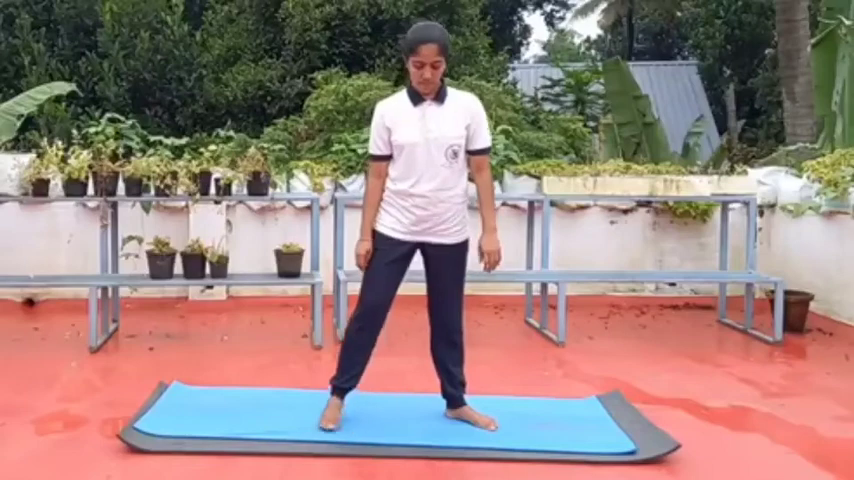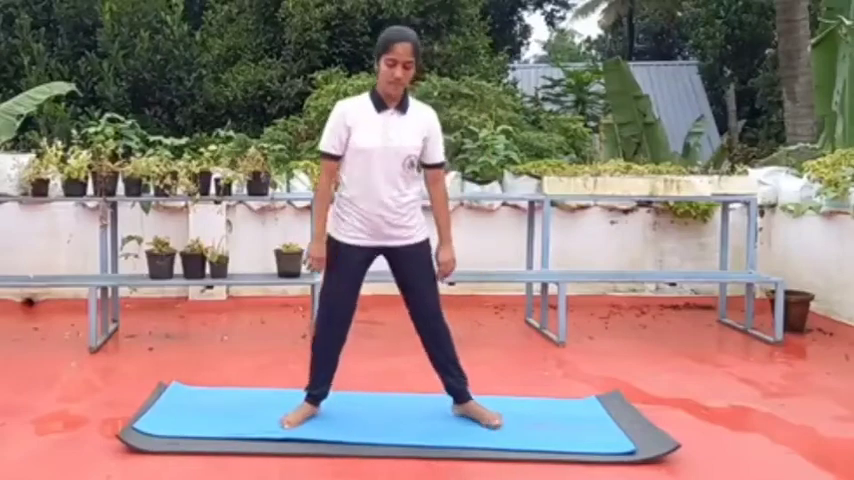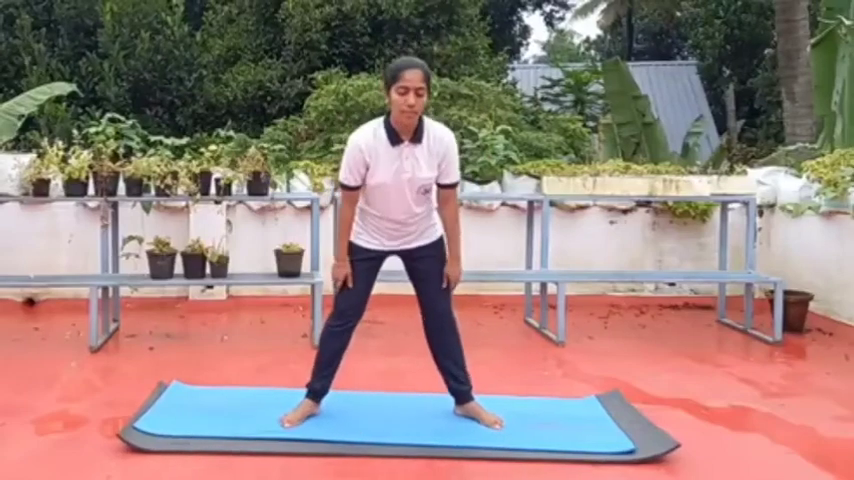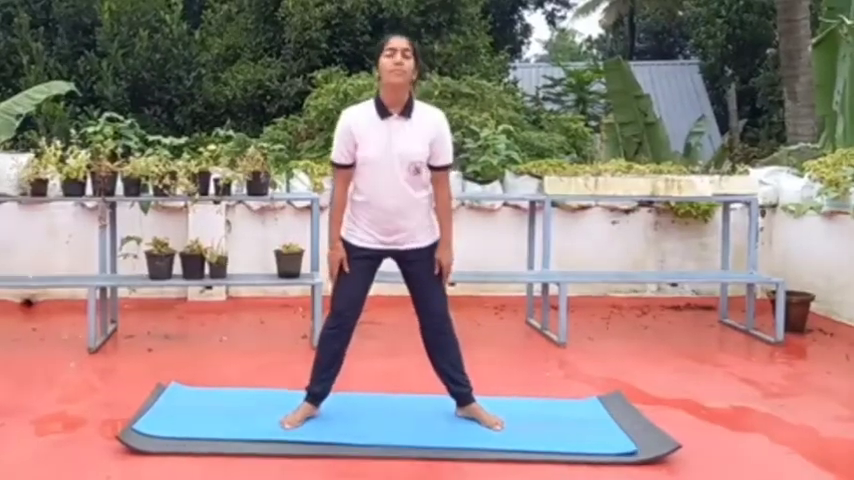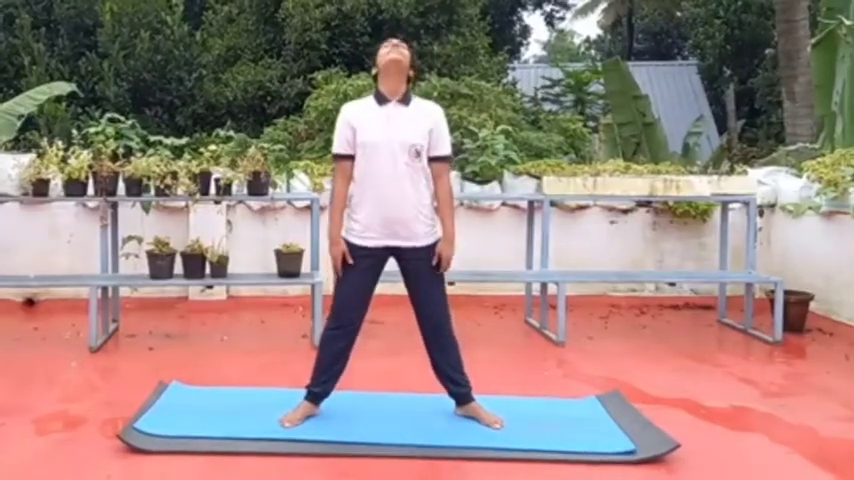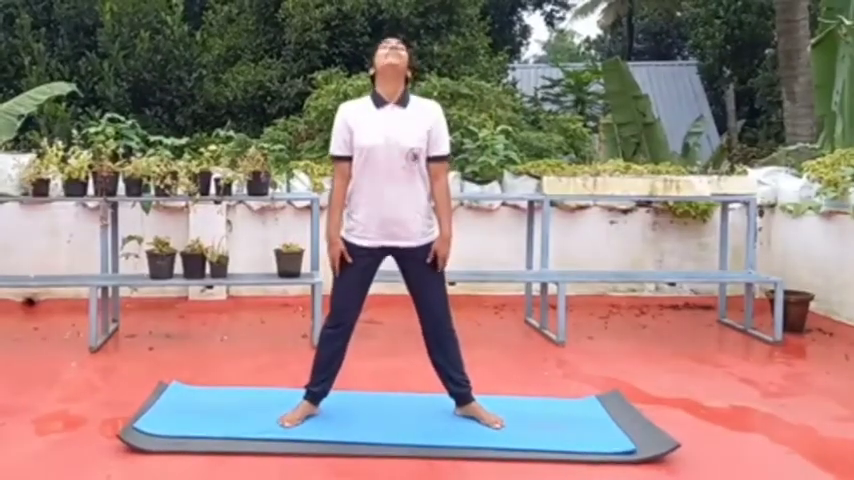
dt=0.5s
person 1, frame 1
left shoulder: (468, 106)
right shoulder: (388, 110)
left elbow: (481, 171)
right elbow: (376, 176)
left wrist: (490, 231)
right wrist: (365, 235)
left hip: (449, 233)
right hip: (395, 229)
left knee: (447, 318)
right knee: (369, 310)
left ankle: (456, 401)
right ankle: (339, 394)
person 1, frame 2
left shoulder: (425, 118)
right shoulder: (347, 111)
left elbow: (435, 184)
right elbow: (327, 176)
left wrist: (446, 243)
right wrist: (318, 236)
left hip: (409, 237)
right hip: (350, 236)
left knee: (430, 317)
right knee: (332, 317)
left ankle: (462, 399)
right ankle: (312, 400)
person 1, frame 3
left shoulder: (442, 139)
right shoulder: (363, 141)
left elbow: (448, 202)
right elbow: (348, 202)
left wrist: (454, 258)
right wrist: (341, 258)
left hip: (423, 240)
right hip: (367, 240)
left knee: (441, 317)
right knee: (343, 316)
left ankle: (465, 399)
right ankle: (313, 398)
person 1, frame 4
left shoulder: (433, 120)
right shoulder: (353, 119)
left elbow: (441, 186)
right elbow: (341, 185)
left wrist: (446, 244)
right wrist: (334, 242)
left hip: (418, 240)
right hip: (361, 239)
left knee: (437, 320)
right knee: (340, 319)
left ankle: (466, 401)
right ankle: (311, 401)
person 1, frame 5
left shoulder: (431, 113)
right shoulder: (353, 112)
left elbow: (441, 177)
right elbow: (342, 177)
left wrist: (448, 235)
right wrist: (335, 235)
left hip: (419, 238)
right hip: (363, 237)
left knee: (436, 320)
right knee: (343, 320)
left ankle: (465, 400)
right ankle: (312, 399)
person 1, frame 6
left shoulder: (430, 113)
right shoulder: (350, 113)
left elbow: (438, 178)
right elbow: (341, 179)
left wrist: (445, 234)
right wrist: (332, 235)
left hip: (418, 237)
right hip: (361, 237)
left knee: (437, 319)
right knee: (340, 318)
left ankle: (465, 400)
right ankle: (311, 399)
